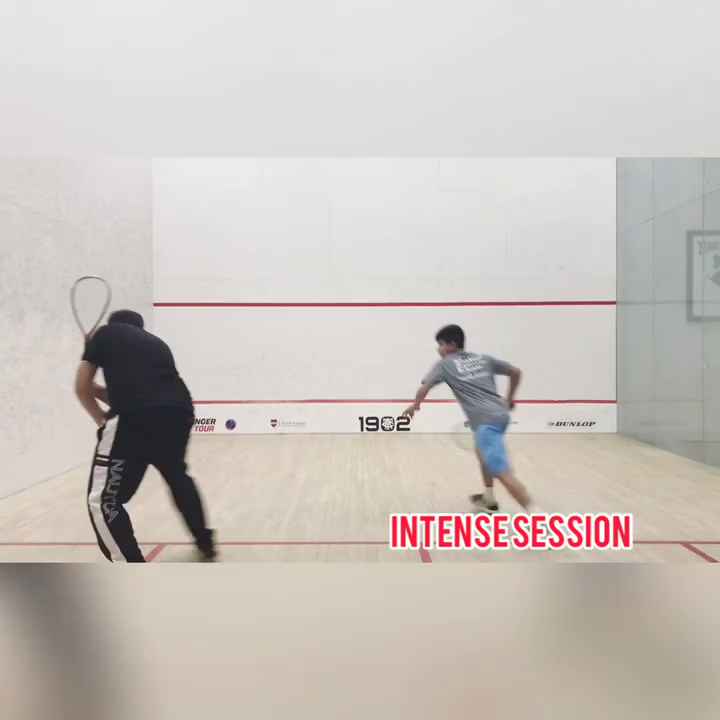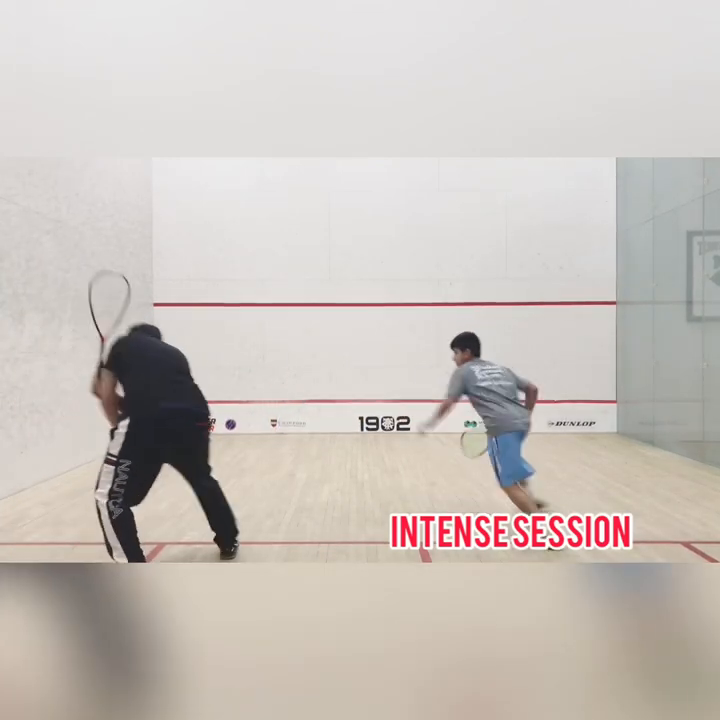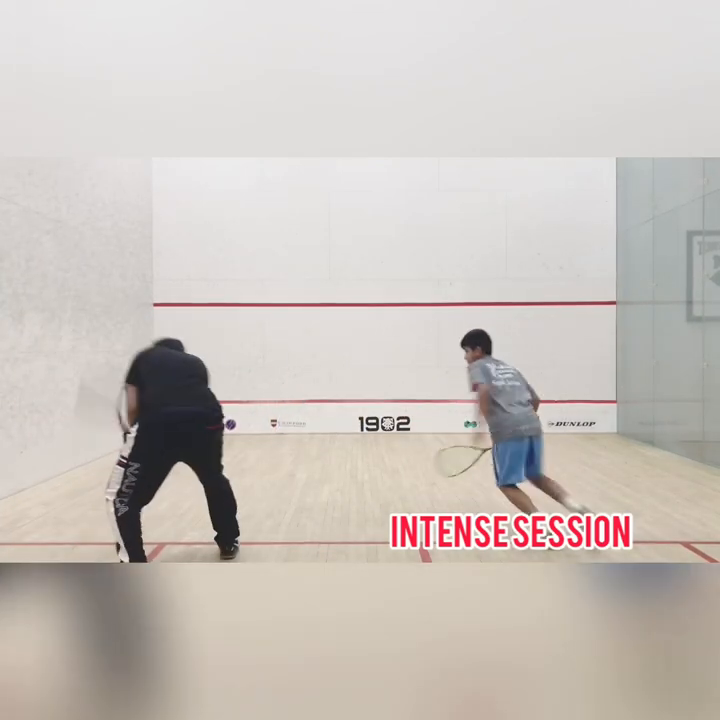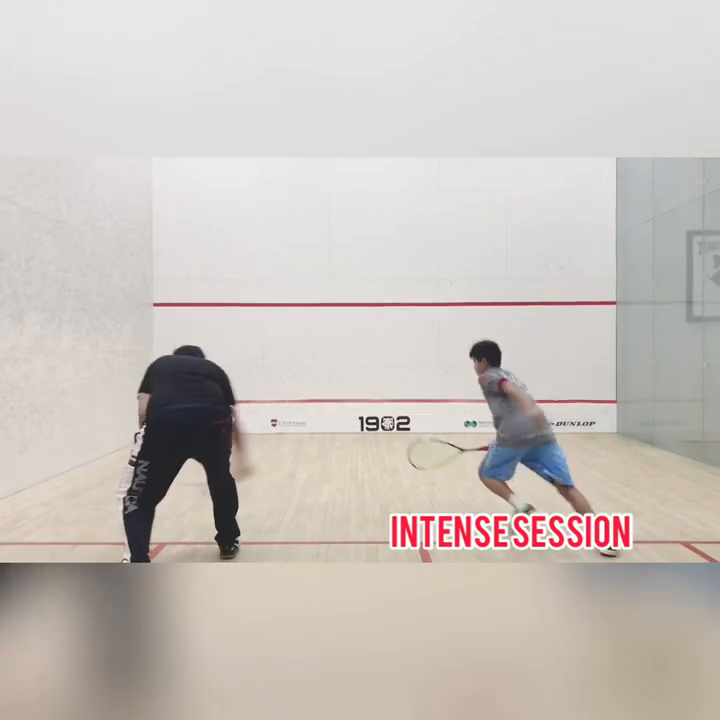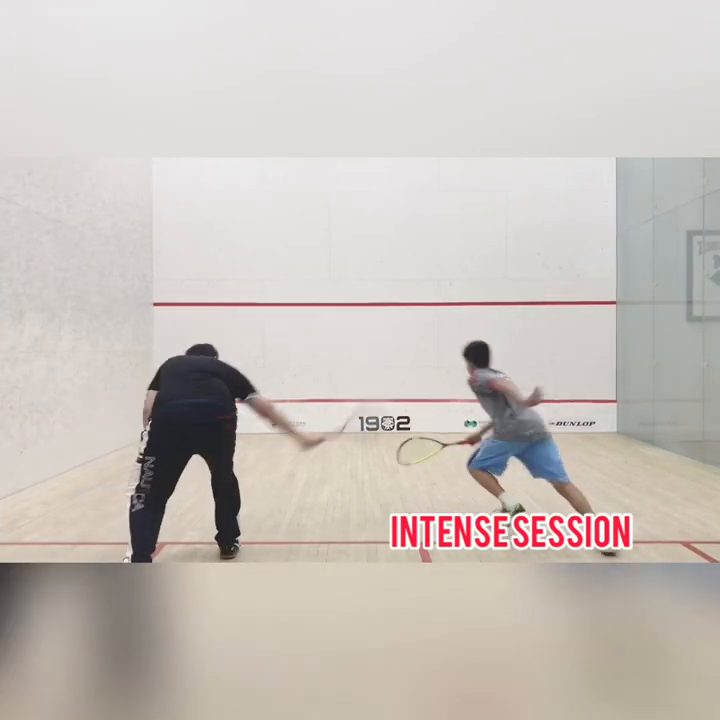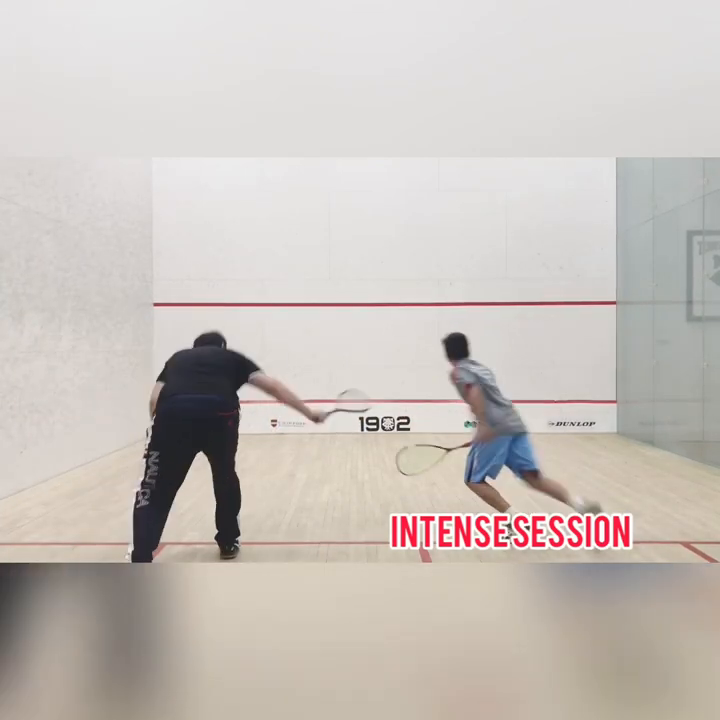
dt=0.1s
person 1, frame 1
left shoulder: (106, 334)
right shoulder: (159, 344)
left elbow: (82, 386)
left wrist: (102, 419)
left hip: (134, 417)
right hip: (180, 412)
left knee: (103, 500)
right knee: (178, 479)
right ankle: (206, 544)
person 1, frame 2
left shoulder: (125, 345)
right shoulder: (176, 354)
left elbow: (106, 394)
left wrist: (118, 429)
left hip: (148, 419)
right hip: (194, 417)
left knee: (111, 499)
right knee: (203, 481)
right ankle: (228, 541)
person 1, frame 3
left shoulder: (144, 358)
right shoulder: (196, 364)
left elbow: (133, 407)
left wrist: (133, 435)
left hip: (159, 423)
right hip: (207, 419)
left knee: (121, 498)
right knee: (215, 480)
right ankle: (229, 542)
person 1, frame 4
left shoulder: (158, 365)
right shoulder: (214, 370)
left elbow: (144, 412)
right elbow: (231, 418)
left wrist: (148, 441)
right wrist: (241, 456)
left hip: (163, 420)
right hip: (215, 421)
left knee: (138, 498)
right knee: (220, 479)
left ankle: (137, 565)
right ankle: (229, 542)
person 1, frame 5
left shoulder: (170, 366)
right shoulder: (227, 370)
left elbow: (148, 408)
right elbow: (265, 407)
left wrist: (154, 440)
right wrist: (300, 436)
left hip: (167, 418)
right hip: (217, 417)
left knee: (148, 496)
right knee: (223, 478)
left ankle: (139, 563)
right ankle: (228, 542)
person 1, frame 6
left shoulder: (178, 358)
right shoulder: (234, 358)
left elbow: (155, 400)
right elbow: (273, 386)
left wrist: (160, 433)
right wrist: (308, 412)
left hip: (175, 413)
right hip: (220, 412)
left knee: (153, 491)
right knee: (225, 476)
left ankle: (141, 561)
right ankle: (229, 542)
person 2, frame 1
left shoulder: (445, 364)
right shoulder: (484, 359)
left elbow: (423, 389)
right elbow: (516, 372)
left wrist: (414, 406)
right wrist: (510, 398)
left hip: (483, 420)
right hip: (501, 415)
left knee: (500, 471)
right knee: (483, 453)
right ankle: (488, 498)
person 2, frame 2
left shoulder: (463, 372)
right shoulder: (502, 369)
left elbow: (448, 403)
right elbow: (533, 389)
left wrist: (431, 422)
right wrist: (525, 414)
left hip: (502, 427)
right hip: (517, 422)
left knee: (509, 484)
right knee: (510, 464)
right ankle: (531, 502)
person 2, frame 3
left shoulder: (476, 367)
right shoulder: (510, 369)
left elbow: (484, 392)
right elbow: (535, 400)
left hip: (506, 432)
right hip: (531, 428)
left knee: (506, 485)
right knee: (537, 478)
right ankle: (576, 509)
person 2, frame 4
left shoulder: (487, 377)
right shoulder: (509, 377)
left elbow: (509, 387)
left wrist: (529, 408)
left hip: (513, 437)
right hip: (541, 434)
left knee: (488, 476)
right knee: (566, 488)
left ankle: (520, 506)
person 2, frame 5
left shoulder: (476, 378)
right shoulder: (496, 375)
left elbow: (501, 384)
left wrist: (523, 400)
right wrist: (480, 433)
left hip: (511, 432)
right hip: (537, 430)
left knee: (476, 467)
right knee: (564, 484)
left ankle: (511, 505)
person 2, frame 6
left shoulder: (457, 372)
right shoulder: (481, 368)
left elbow: (474, 393)
left wrist: (483, 427)
right wrist: (481, 435)
left hip: (494, 429)
right hip: (513, 425)
left knee: (474, 481)
right knee: (534, 476)
left ankle: (511, 518)
right ankle: (583, 506)
